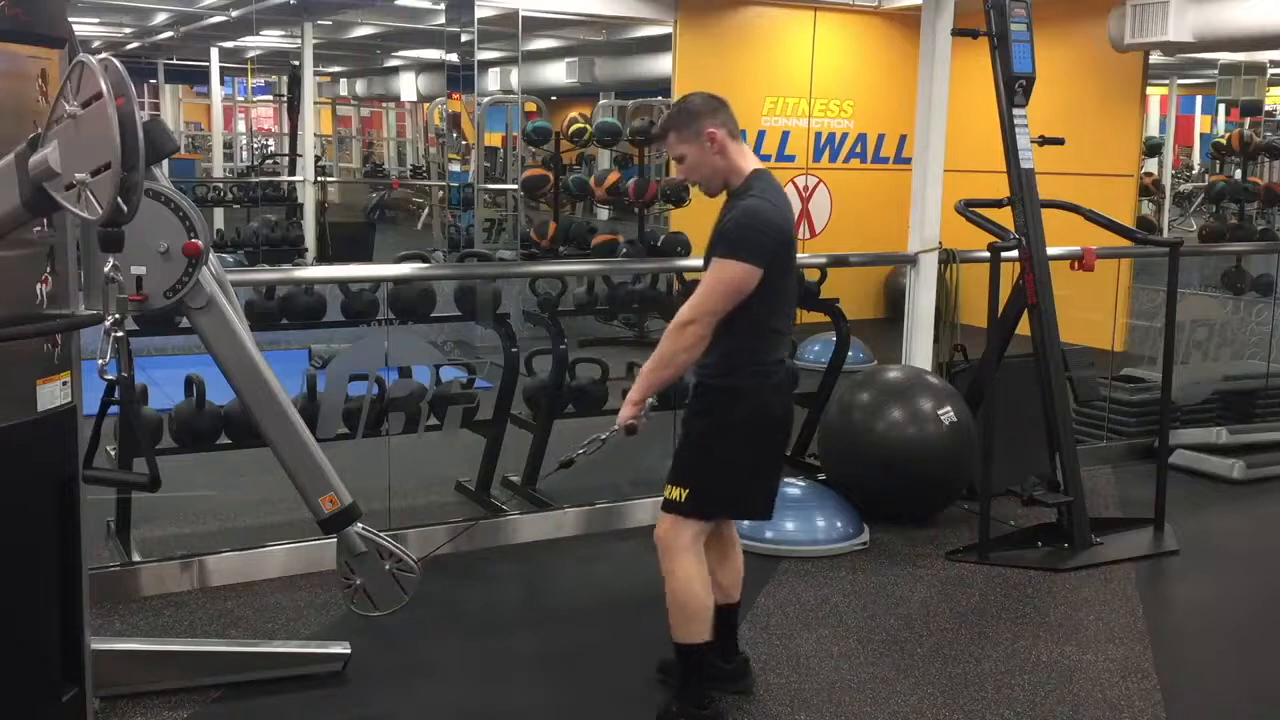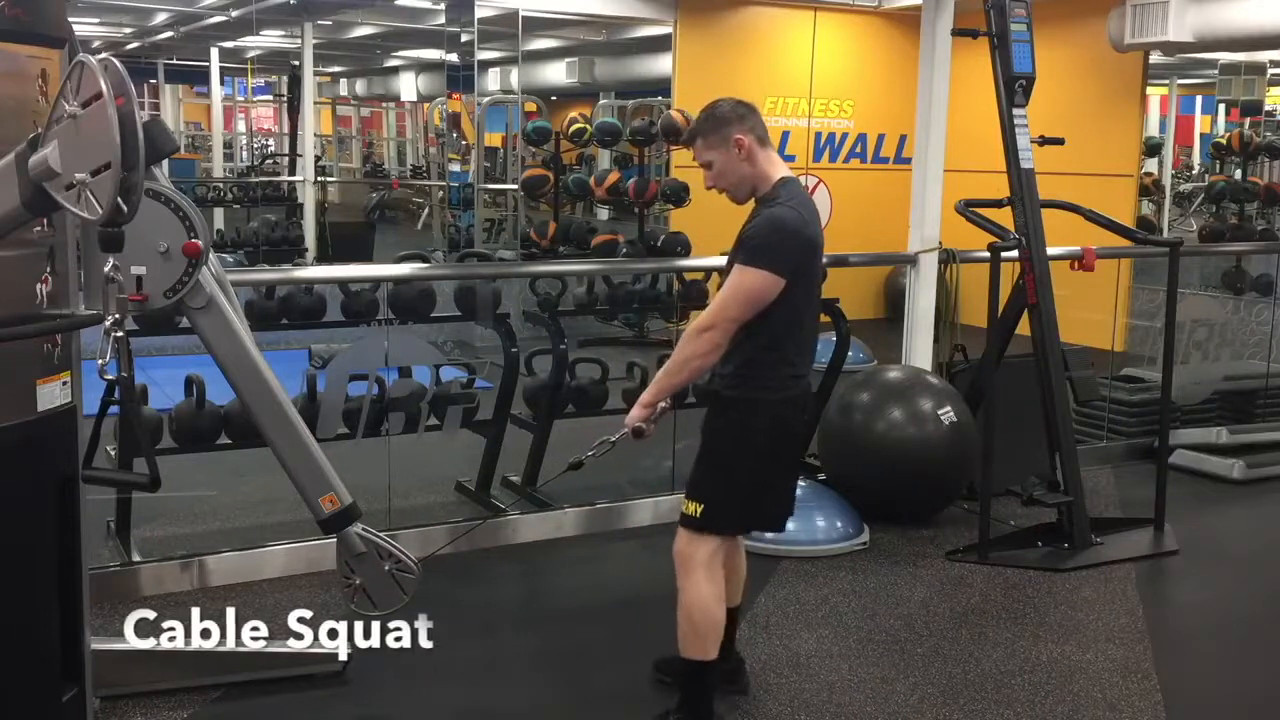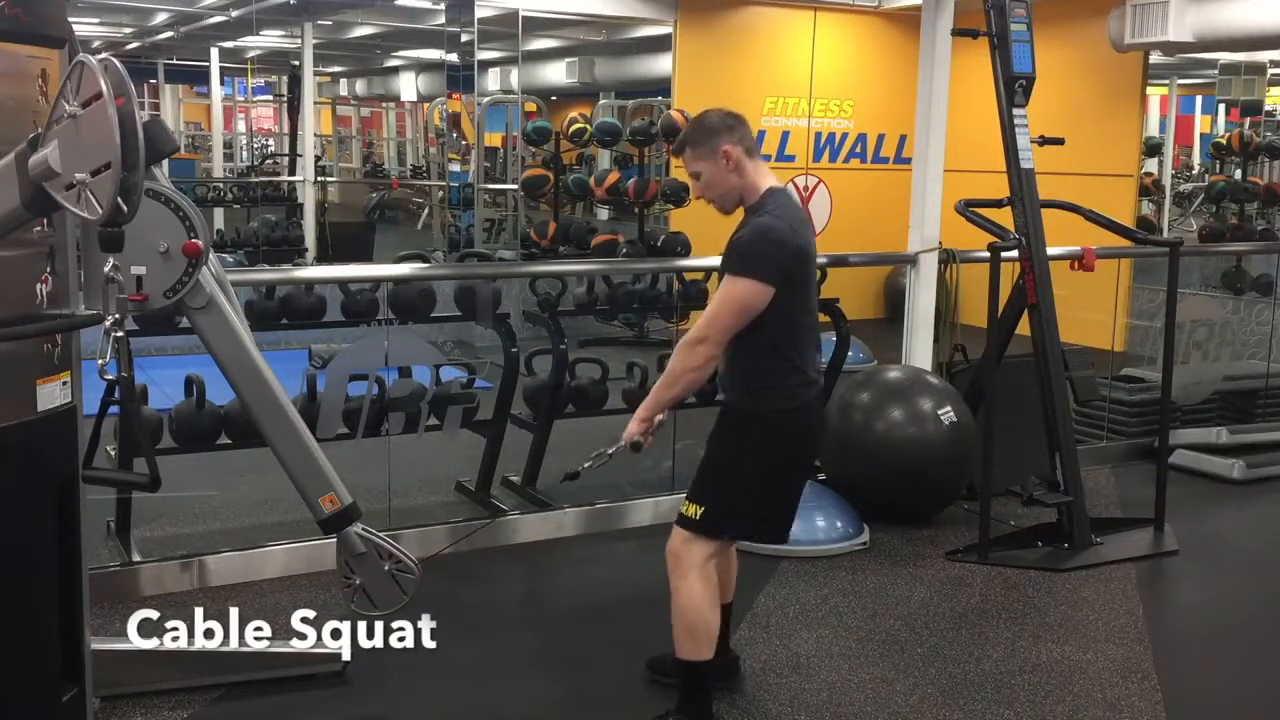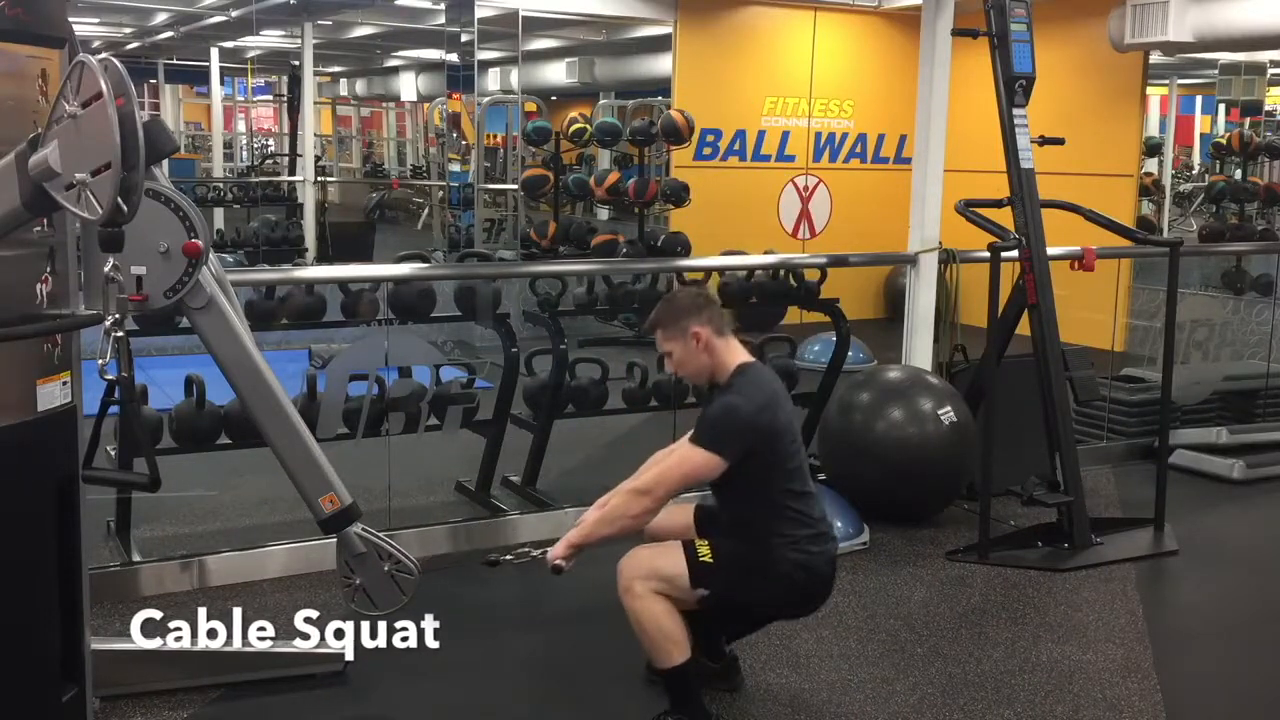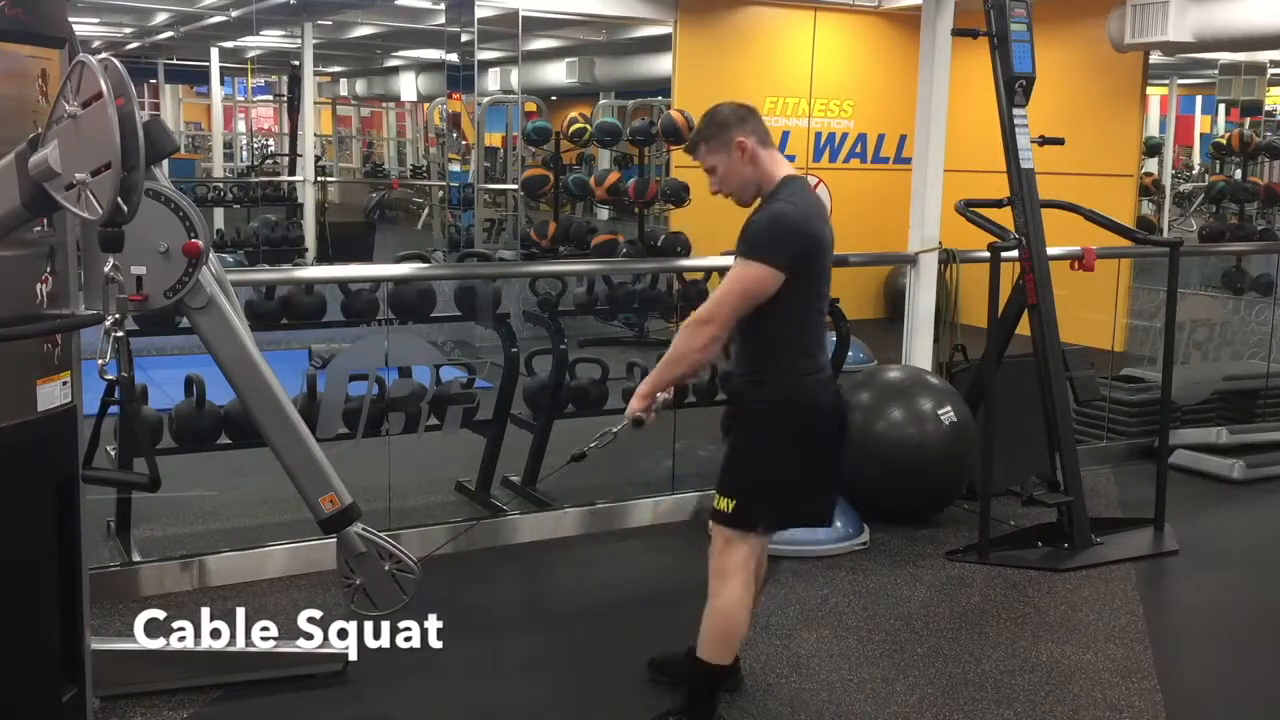
dt=0.7s
person 1, frame 1
left shoulder: (752, 215)
right shoulder: (754, 201)
left elbow: (697, 322)
right elbow: (702, 309)
left wrist: (639, 395)
right wrist: (647, 374)
left hip: (741, 398)
right hip: (742, 389)
left knee: (678, 535)
right knee: (713, 524)
right ankle: (723, 658)
person 1, frame 2
left shoulder: (779, 223)
right shoulder: (784, 208)
left elbow: (713, 329)
right elbow: (727, 322)
left wrist: (650, 398)
right wrist: (667, 387)
left hip: (759, 408)
right hip: (759, 399)
left knee: (695, 552)
right knee: (723, 533)
right ankle: (721, 658)
person 1, frame 3
left shoulder: (766, 232)
right shoulder: (776, 214)
left elbow: (705, 342)
right elbow: (717, 334)
left wrist: (648, 410)
right wrist: (662, 397)
left hip: (771, 411)
right hip: (774, 401)
left knee: (688, 551)
right knee: (713, 531)
right ankle: (714, 655)
person 1, frame 4
left shoulder: (740, 408)
right shoulder: (746, 382)
left elbow: (648, 495)
right elbow: (675, 454)
left wrist: (575, 540)
right wrist: (605, 503)
left hip: (792, 566)
right hip: (774, 538)
left knee: (637, 573)
right knee: (659, 528)
right ankle: (713, 659)
person 1, frame 5
left shoulder: (781, 219)
right shoulder: (793, 204)
left elbow: (713, 321)
right elbow: (727, 316)
left wrist: (651, 387)
right wrist: (670, 376)
left hip: (782, 402)
right hip: (780, 393)
left knee: (733, 550)
right knee: (746, 539)
right ankle: (715, 658)
